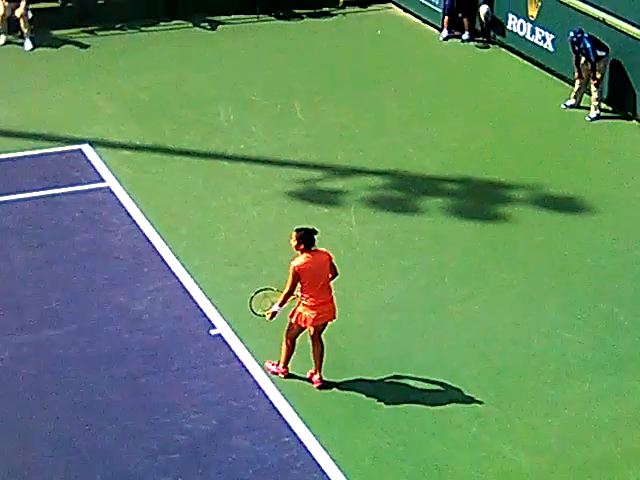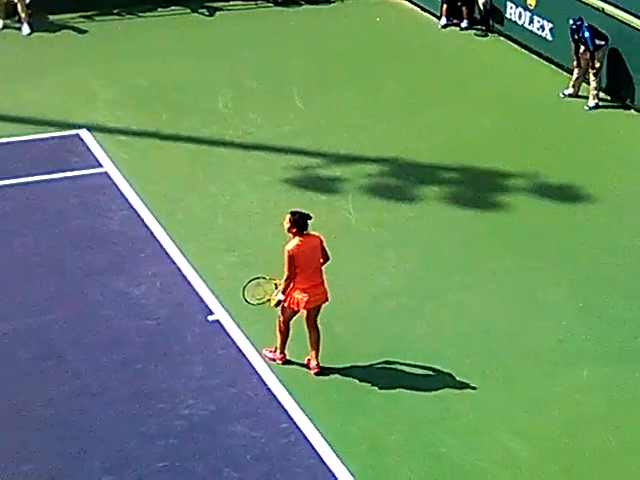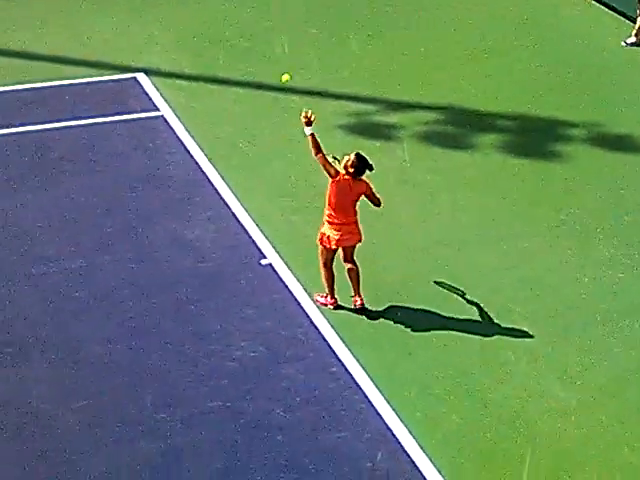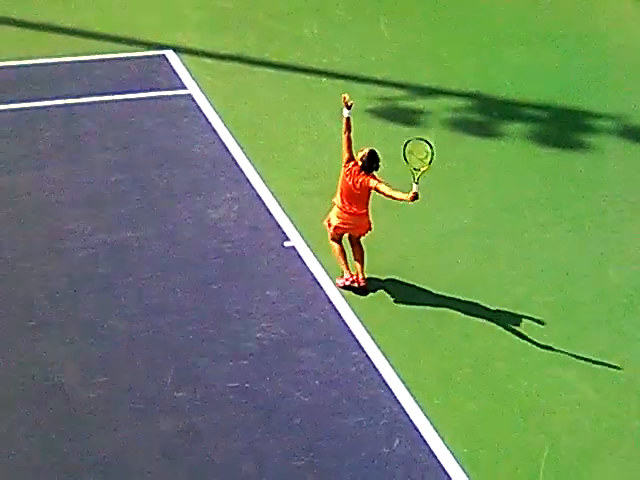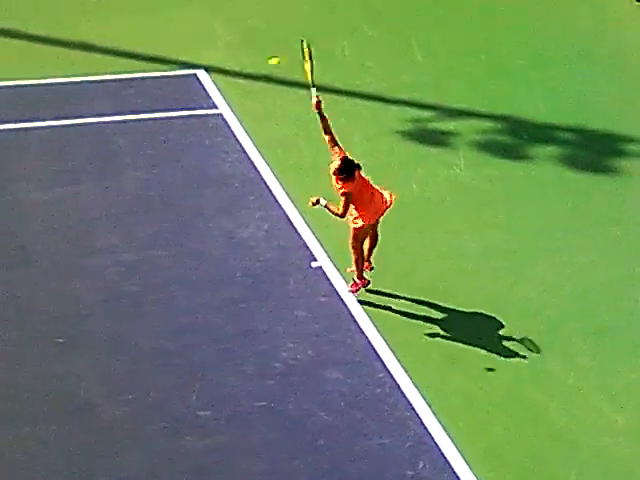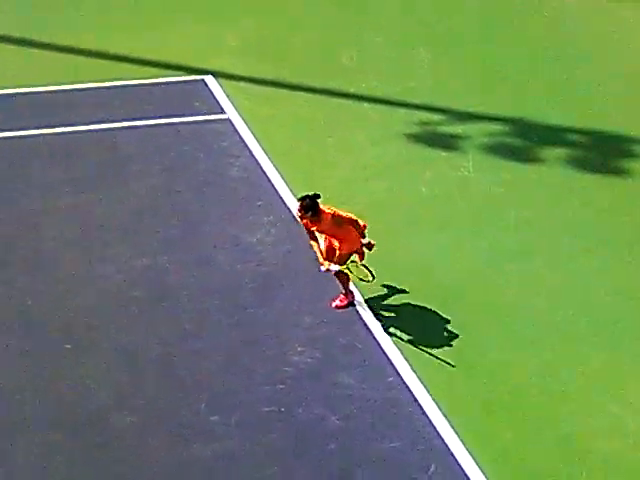
dt=0.5s
person 1, frame 1
left shoulder: (297, 264)
right shoulder: (325, 254)
left elbow: (289, 291)
right elbow: (334, 274)
left wrist: (276, 308)
left hip: (308, 309)
right hip: (326, 306)
left knee: (290, 337)
right knee: (316, 338)
left ankle: (282, 367)
right ankle: (317, 375)
person 1, frame 2
left shoulder: (291, 248)
right shoulder: (316, 238)
left elbow: (288, 277)
right elbow: (325, 259)
left wrist: (280, 295)
left hip: (300, 292)
right hip: (318, 290)
left knee: (283, 320)
right knee: (312, 324)
left ankle: (279, 353)
right ankle: (314, 361)
person 1, frame 3
left shoulder: (336, 178)
right shoulder: (362, 185)
left elbow: (318, 154)
right elbow: (377, 203)
left wrist: (308, 129)
right wrist: (366, 192)
left hip: (333, 232)
right hip: (352, 230)
left knee: (326, 264)
right knee: (349, 261)
left ankle: (331, 299)
right ankle: (358, 298)
person 1, frame 4
left shoulder: (349, 166)
right shoulder: (370, 181)
left elbow: (347, 135)
right elbow: (388, 191)
left wrist: (347, 112)
right wrist: (408, 197)
left hip: (340, 217)
right hip: (359, 221)
left knee: (335, 240)
right knee: (355, 242)
left ankle: (348, 275)
right ankle: (360, 277)
person 1, frame 5
left shoulder: (346, 190)
right shoulder: (341, 160)
left elbow: (341, 214)
right elbow: (330, 137)
left wrist: (322, 202)
right wrist: (320, 112)
left hip: (365, 216)
right hip: (379, 201)
left knee: (355, 248)
right knee: (372, 231)
left ankle: (359, 279)
right ankle: (366, 263)
person 1, frame 6
left shoulder: (329, 217)
right shoulder: (305, 220)
left elbow: (355, 222)
right elbow: (313, 239)
left wrist: (363, 241)
right wrist: (322, 259)
left hip: (350, 238)
right hip: (333, 236)
left knee: (337, 268)
right knee: (327, 262)
left ankle: (347, 294)
